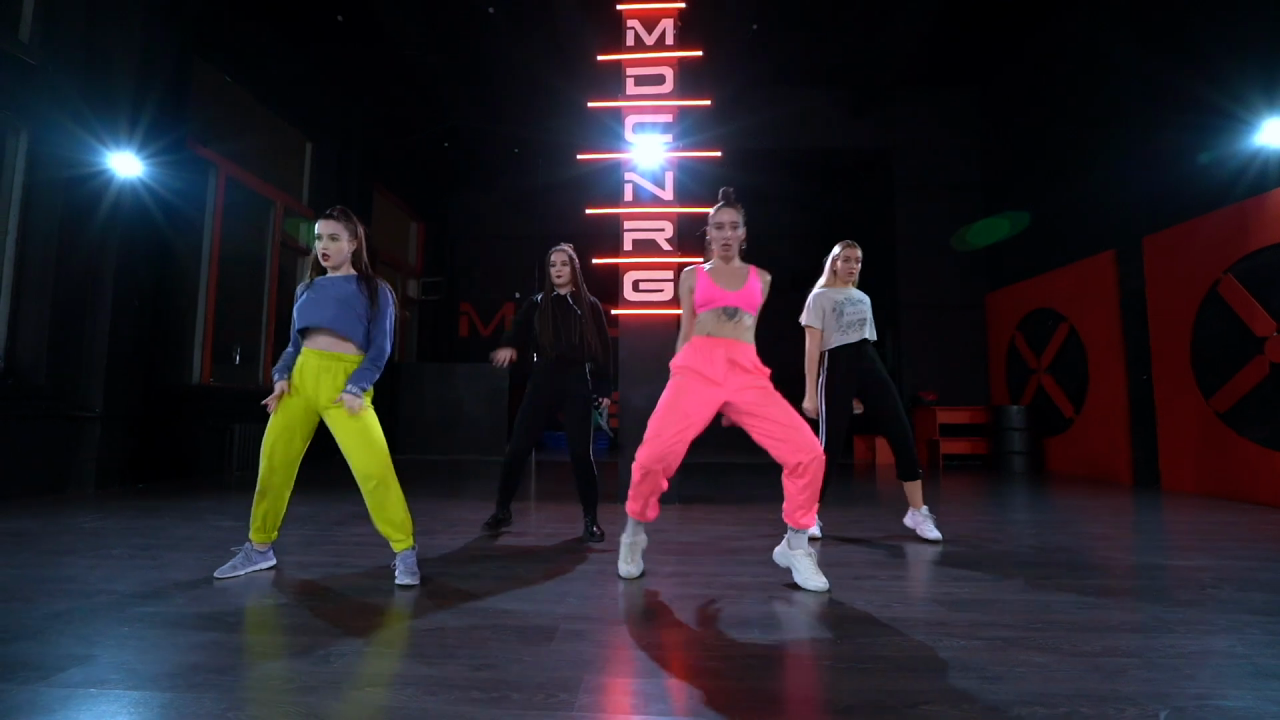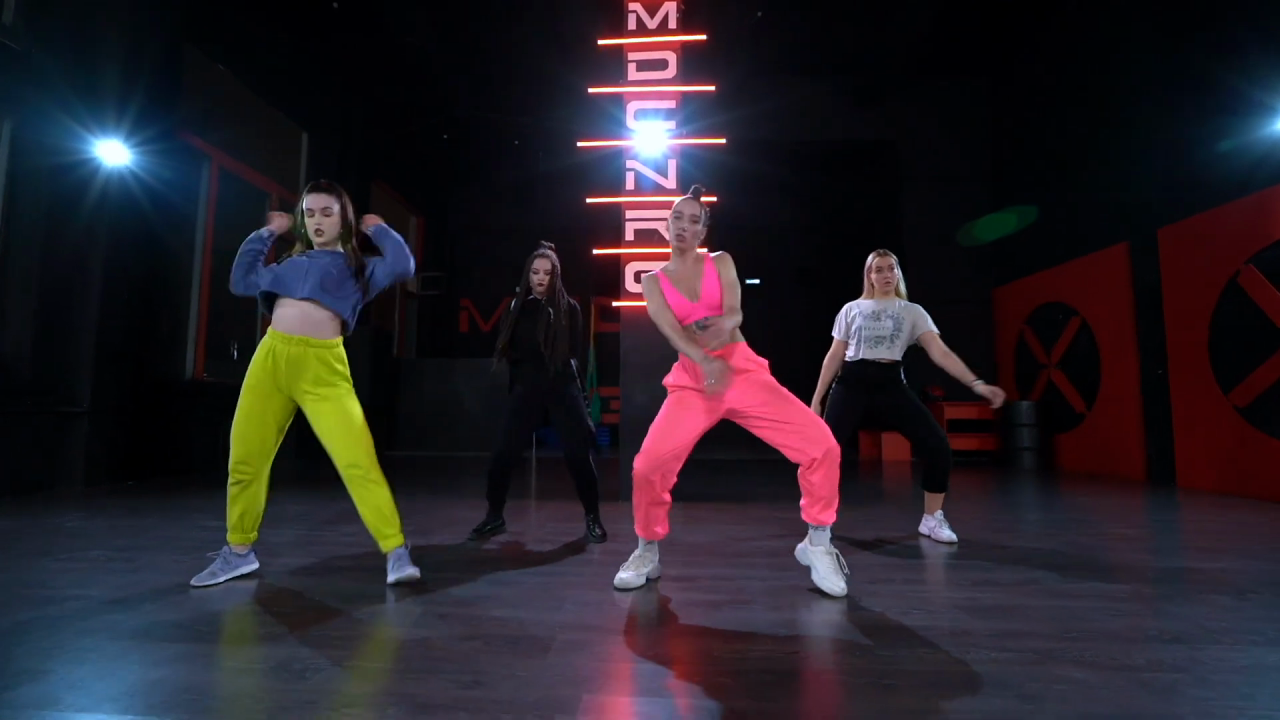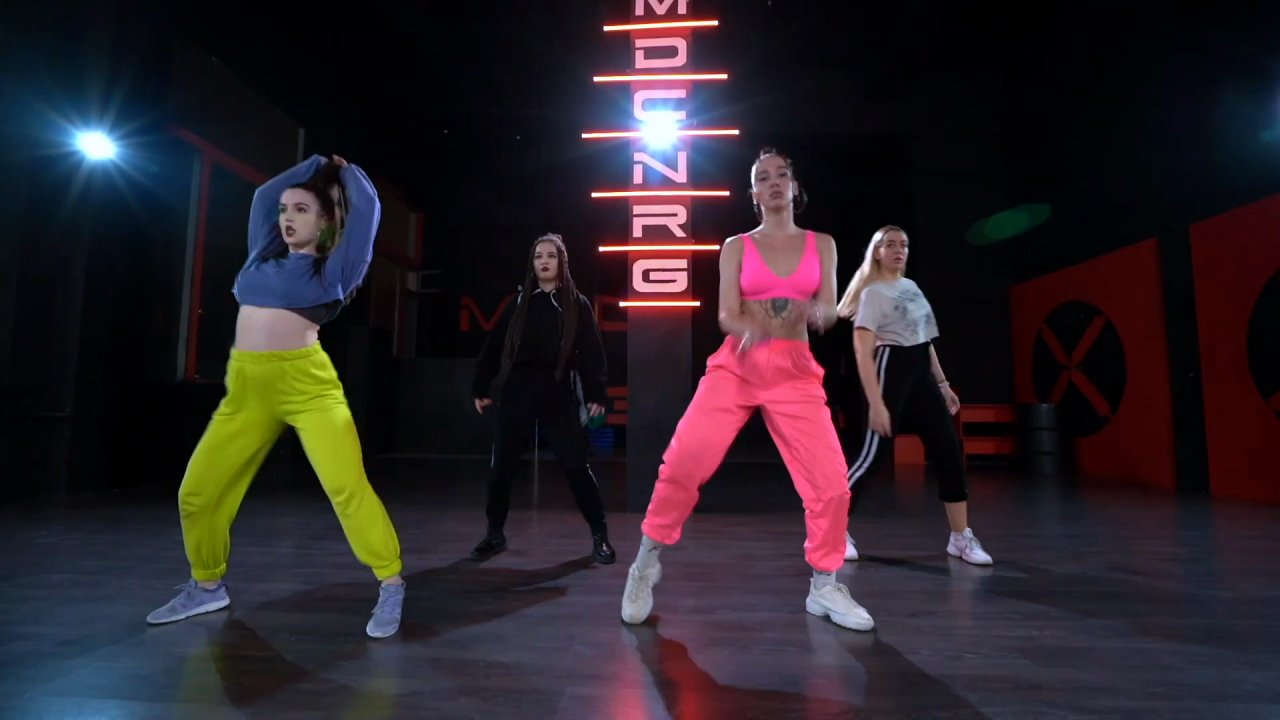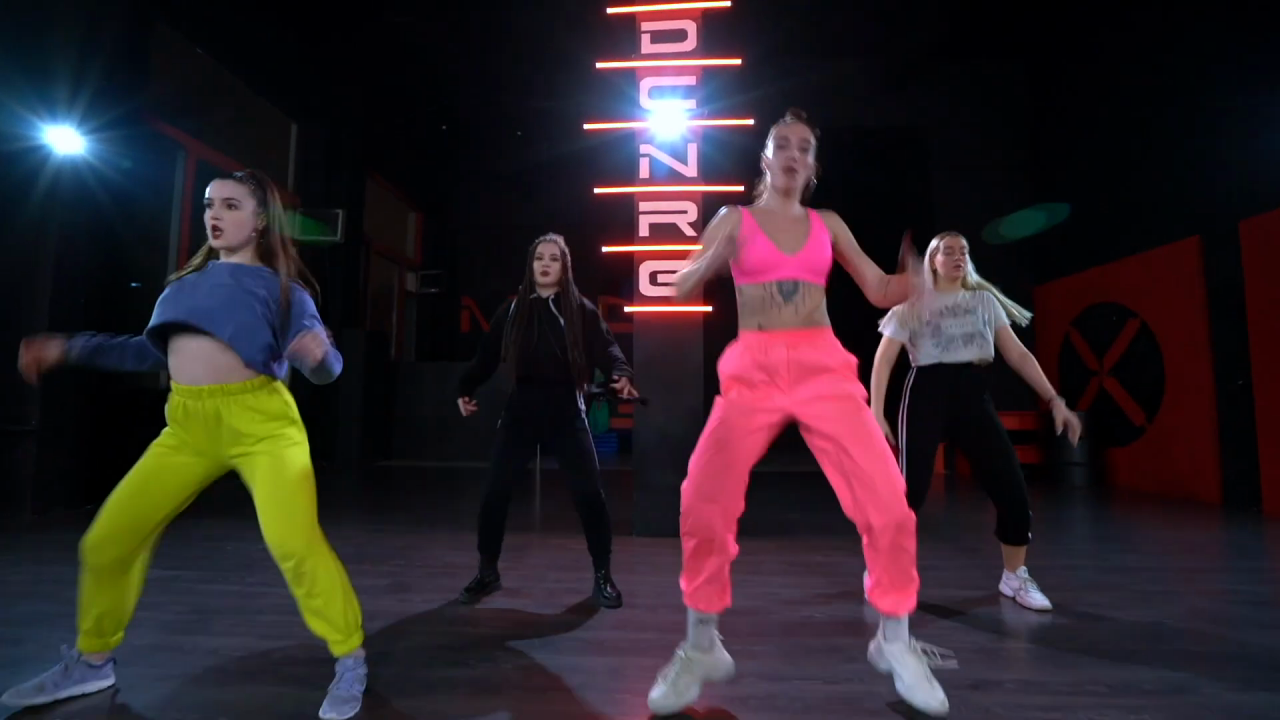
dt=0.7s
person 1, frame 1
left shoulder: (759, 278)
right shoulder: (693, 274)
right elbow: (685, 332)
left wrist: (749, 398)
right wrist: (680, 375)
left hip: (746, 376)
right hip: (696, 370)
left knee: (808, 452)
right knee: (653, 455)
left ankle: (795, 547)
right ankle: (635, 533)
person 1, frame 2
left shoulder: (721, 263)
right shoulder: (654, 280)
left elbow: (734, 317)
right elbow: (672, 332)
left wrist: (720, 328)
right wrist: (702, 358)
left hip: (744, 373)
right hip: (692, 382)
left knee: (821, 445)
right knee: (650, 465)
left ankle: (818, 544)
right ankle: (647, 552)
person 1, frame 3
left shoulder: (822, 244)
right shoulder: (737, 246)
left elbow: (829, 308)
right elbow: (727, 310)
left wrist: (818, 311)
right wrist: (744, 332)
left hip: (795, 375)
right hip: (736, 367)
left knee: (830, 483)
right knee: (684, 462)
left ankle: (825, 588)
right ankle: (646, 564)
person 1, frame 4
left shoulder: (827, 224)
right shoulder: (734, 220)
left elbow: (876, 289)
right elbow: (686, 281)
left wrist: (907, 283)
right wrist: (707, 263)
left hip: (823, 371)
right hip: (756, 372)
left knee: (885, 500)
right knee: (705, 498)
person 2, frame 1
left shoulder: (375, 290)
right shoulder: (307, 288)
left elbow: (380, 346)
right elbow: (296, 342)
left wrist: (357, 387)
right wrist: (281, 377)
left hip: (346, 385)
right hip: (302, 378)
left knee: (375, 470)
right knee: (273, 470)
left ankle: (405, 552)
right ankle: (259, 548)
person 2, frame 2
left shoulder: (359, 267)
right shoulder: (289, 262)
left elbow: (402, 267)
right elbow: (240, 282)
left wrist: (377, 230)
right wrist: (267, 235)
left hip: (324, 373)
right hip: (270, 362)
left knee: (357, 462)
right knee: (245, 461)
left ankle: (397, 552)
right ankle: (239, 551)
person 2, frame 3
left shoulder: (336, 265)
right shoulder: (266, 253)
left elbow: (366, 206)
right elbow: (263, 196)
left wrist: (344, 170)
right wrist: (316, 165)
left hip: (308, 386)
right hip: (247, 390)
left knee: (346, 484)
right knee: (198, 493)
left ankle: (390, 587)
right ankle: (208, 586)
person 2, frame 4
left shoulder: (280, 285)
right shoulder: (191, 278)
left elbow: (326, 368)
right elbow: (153, 349)
left wrist: (316, 355)
right wrist: (70, 349)
left hip: (257, 419)
right hip: (191, 422)
left knee: (294, 545)
right knee: (108, 541)
person 3, frame 1
left shoulder: (863, 298)
right shoulder: (820, 297)
right elbow: (812, 346)
left wrist: (861, 392)
right wrist: (811, 392)
left hip: (870, 366)
right hip: (837, 368)
left knee: (902, 436)
right knee: (830, 445)
left ankle: (918, 513)
person 3, frame 2
left shoulder: (912, 311)
right shoulder: (853, 310)
left elbow: (939, 352)
right elbow: (834, 356)
left wrist: (976, 383)
right wrist: (817, 400)
left hip: (891, 384)
right hip: (853, 384)
left knee: (936, 447)
left ankle: (932, 518)
person 3, frame 3
left shoulder: (910, 286)
right shoulder: (871, 294)
right elbow: (863, 351)
left wrist: (942, 383)
right wrist: (876, 403)
left hip: (921, 372)
right hip: (891, 369)
left knee: (949, 451)
right knee: (873, 454)
left ankle: (961, 537)
person 3, frame 4
left shoulder: (985, 298)
right shoulder: (913, 303)
left elbow: (1017, 354)
right elbow: (885, 358)
left wrist: (1057, 402)
right wrist: (875, 412)
left hip: (973, 397)
right hip: (925, 395)
left knee: (1013, 493)
right knee: (912, 491)
left ankle: (1015, 576)
person 4, frame 1
left shoulder: (589, 306)
right shoulder: (537, 304)
left elbow: (602, 350)
right elbow: (520, 333)
left wrist: (605, 389)
right wrist: (508, 347)
left hip: (577, 384)
right hip: (542, 382)
left knee: (581, 454)
right knee: (518, 448)
left ankle: (590, 519)
right ankle: (502, 509)
person 4, frame 2
left shoulder: (568, 309)
right shoulder: (517, 308)
left elbow: (575, 352)
right elbow: (511, 355)
left wrist: (577, 388)
right wrist: (515, 394)
left hip: (562, 389)
right hip: (526, 390)
left knee: (578, 456)
right knee: (503, 455)
left ankle: (593, 519)
right ankle: (495, 517)
person 4, frame 3
left shoulder: (577, 305)
right shoulder: (521, 304)
left elbow: (591, 350)
right elbow: (495, 345)
left wrist: (597, 393)
right wrist: (481, 386)
left hip: (561, 396)
right hip: (518, 392)
left knee: (576, 467)
right knee: (502, 466)
left ankle: (600, 537)
right ankle: (495, 534)
person 4, frame 4
left shoulder: (580, 310)
right shoulder: (514, 309)
left elbow: (605, 346)
right elbow: (489, 352)
left wrist: (619, 373)
right wrist: (466, 388)
left hip: (566, 410)
right hip: (521, 412)
left knee: (589, 493)
right knee: (495, 494)
left ankle: (603, 576)
right ankle: (487, 572)
